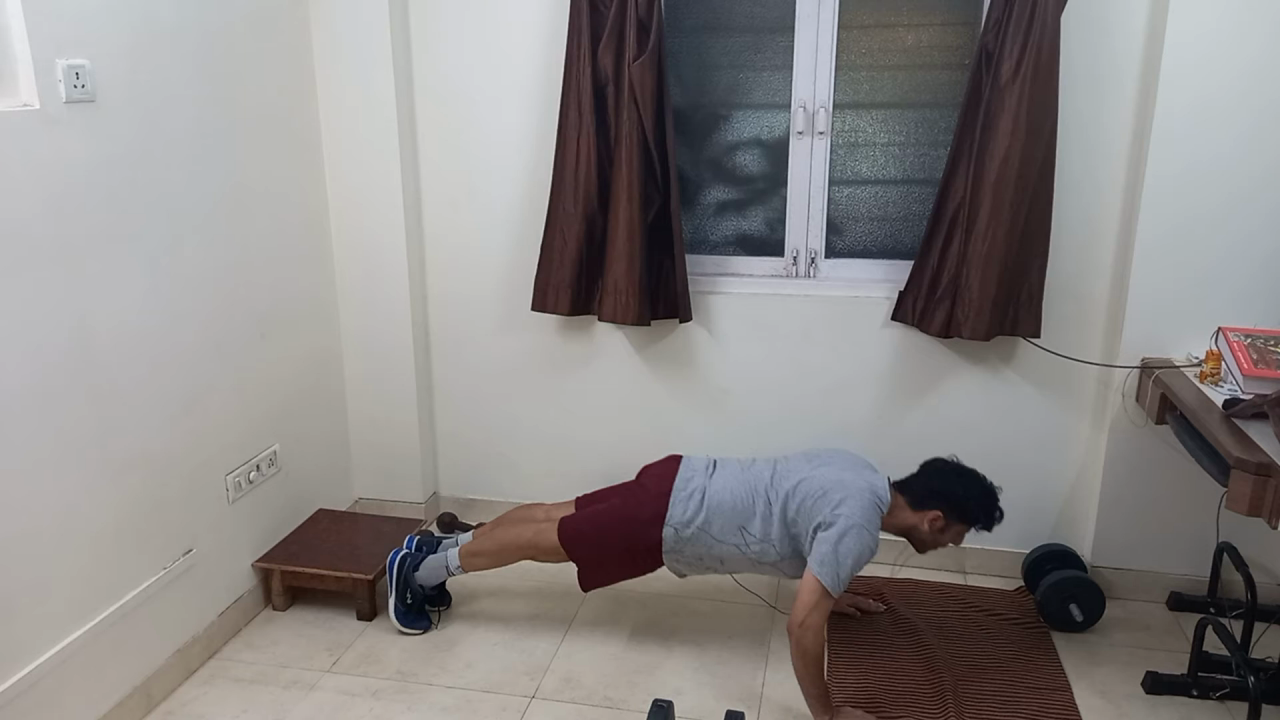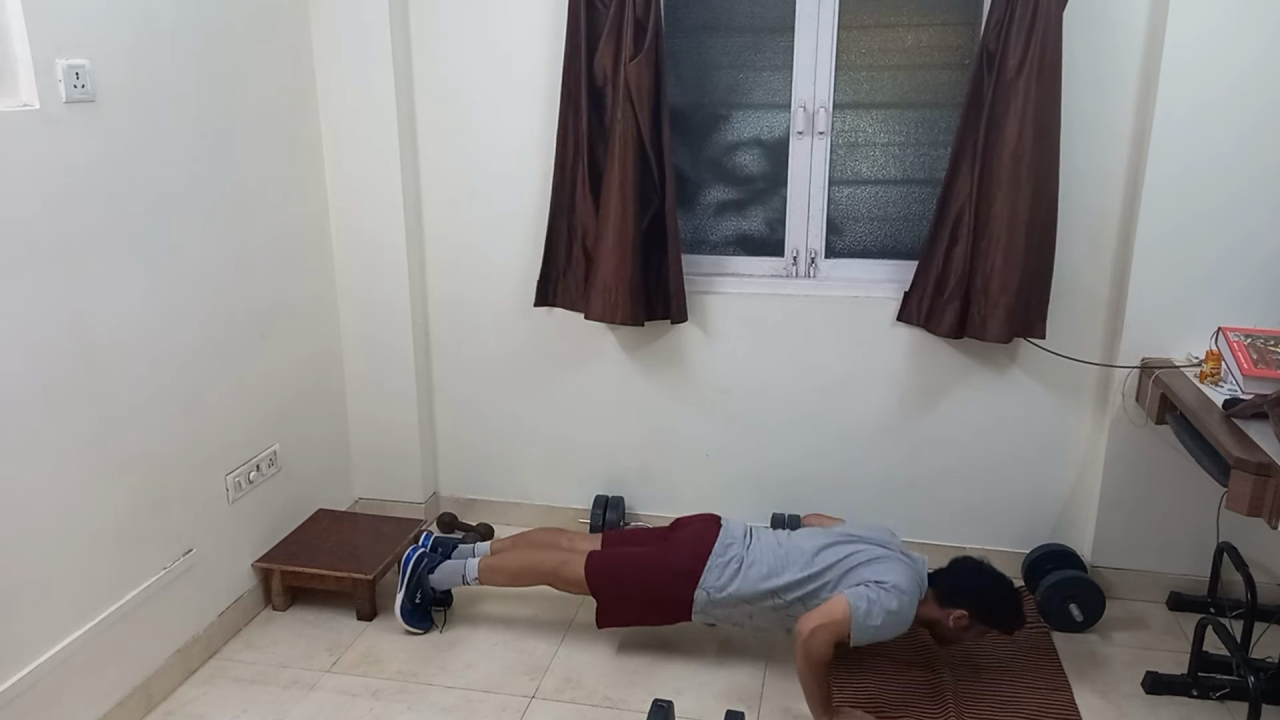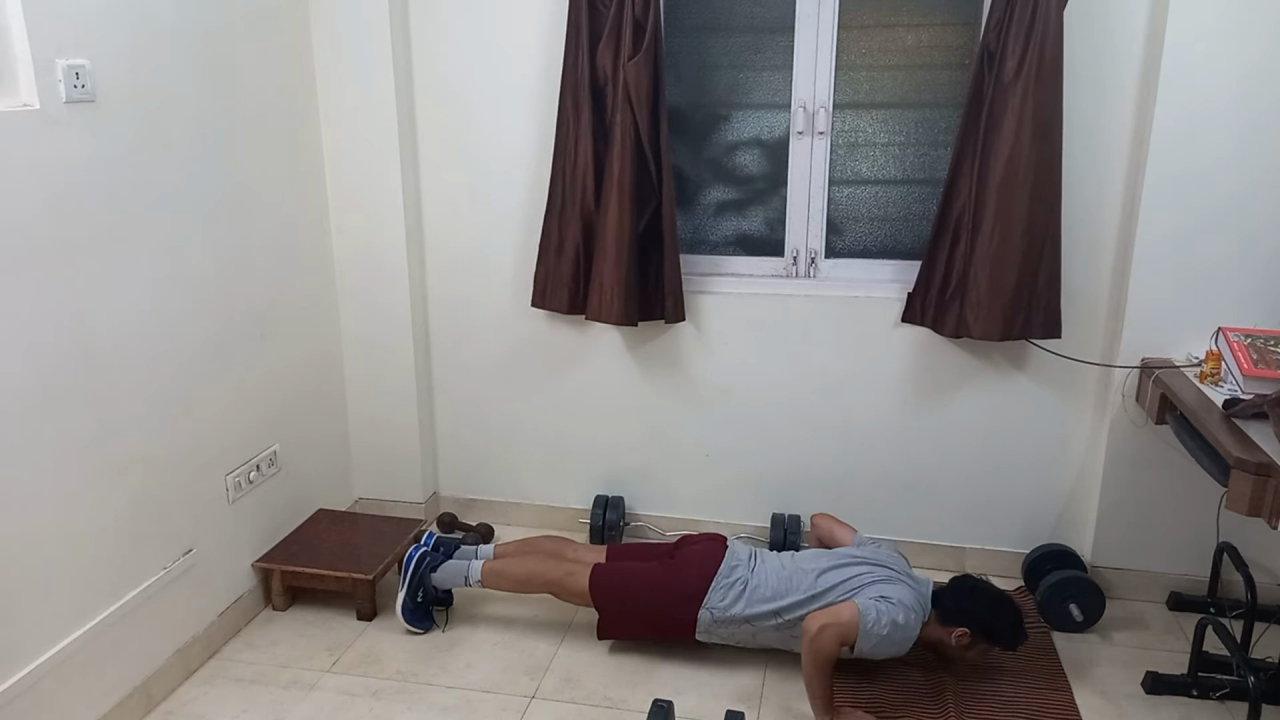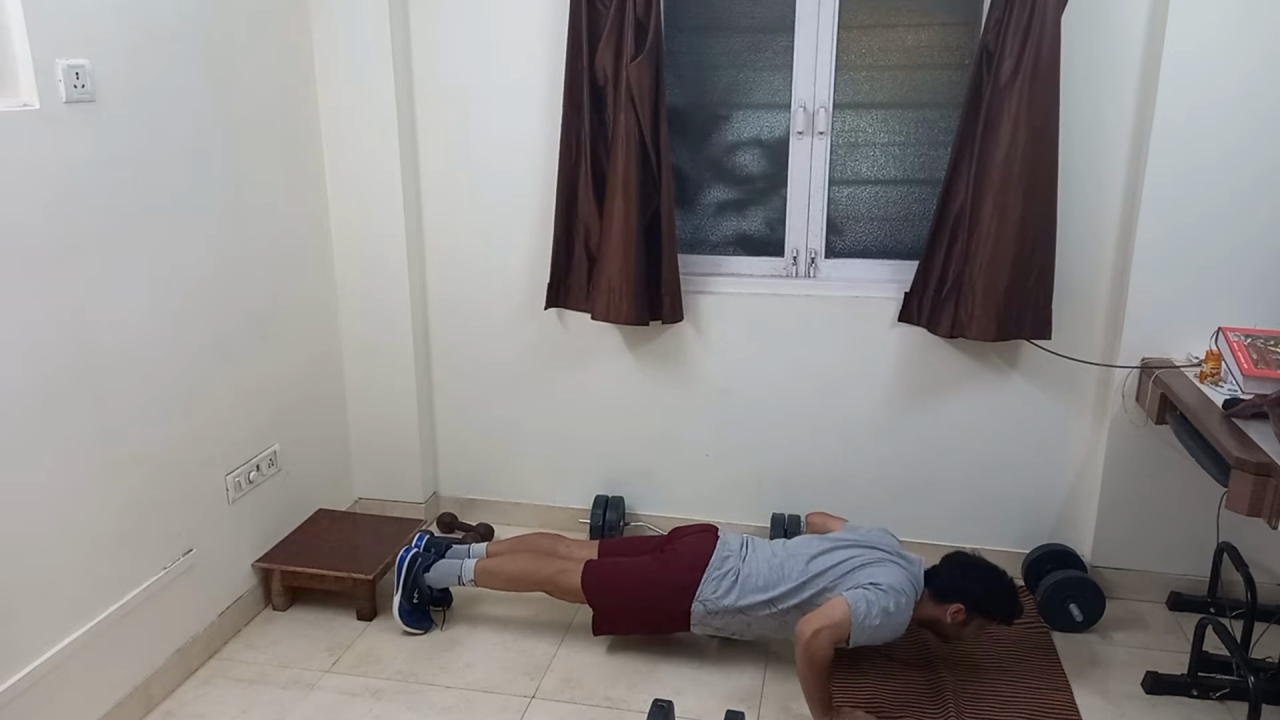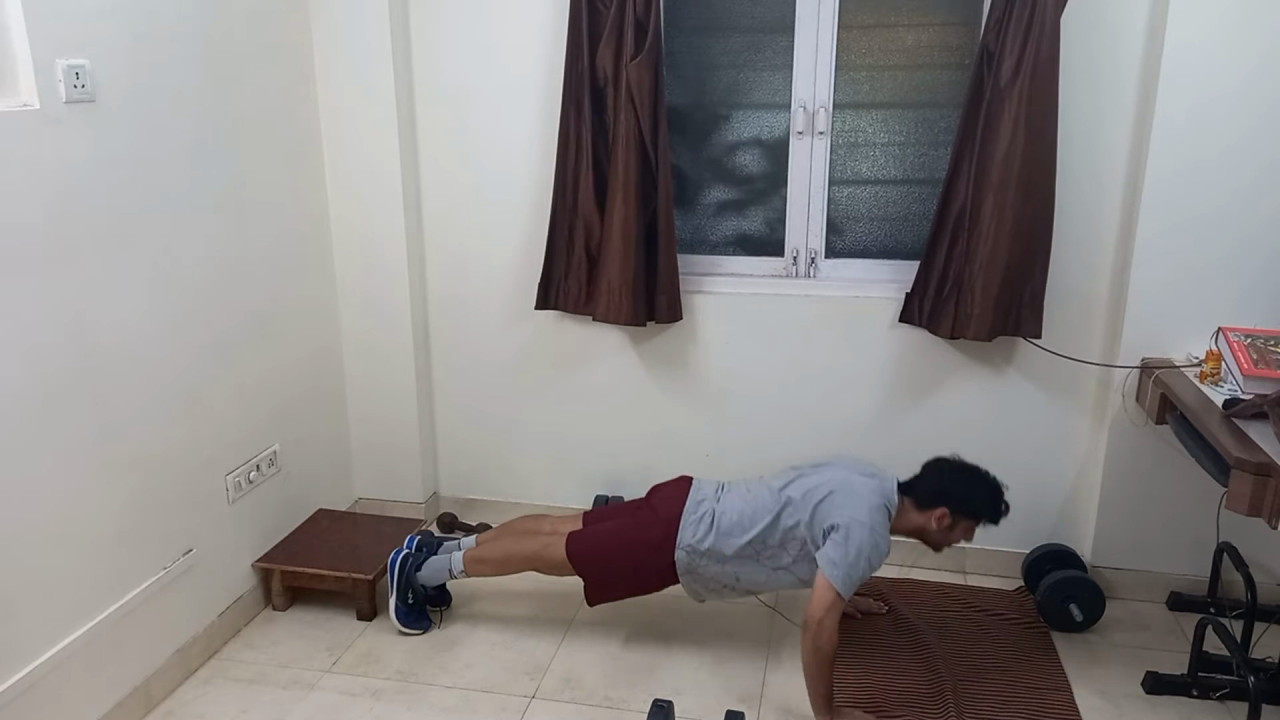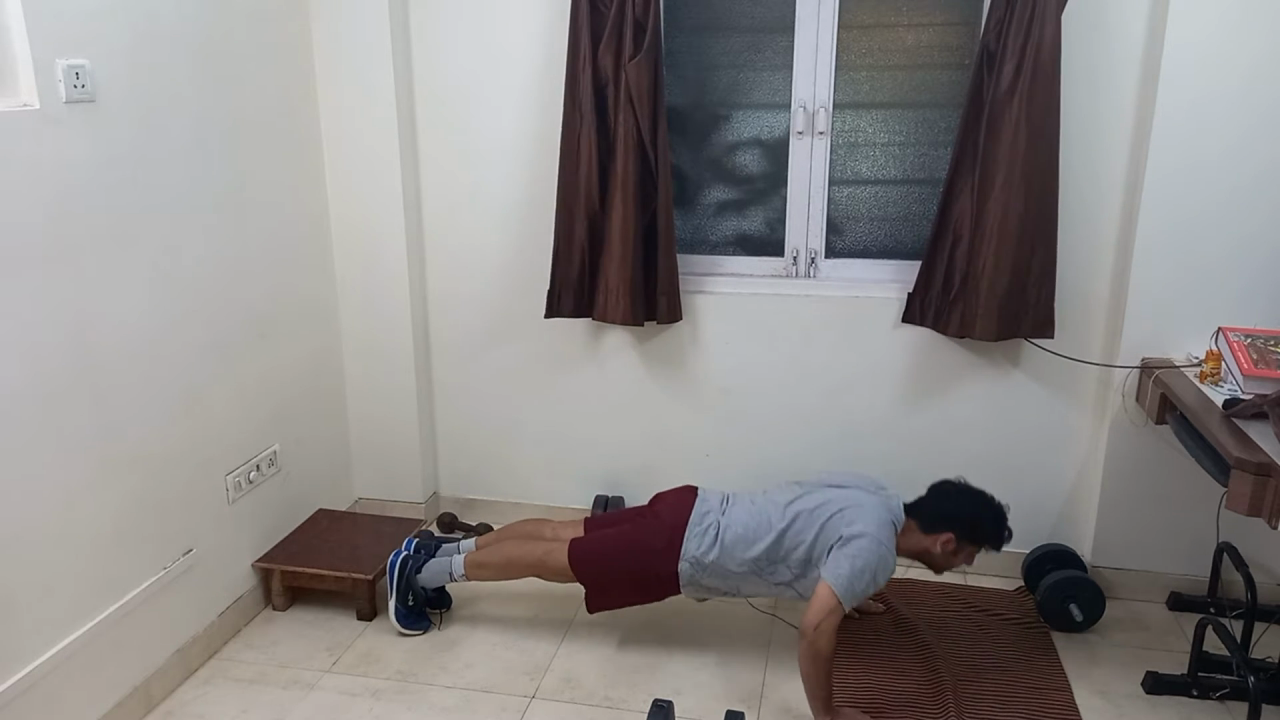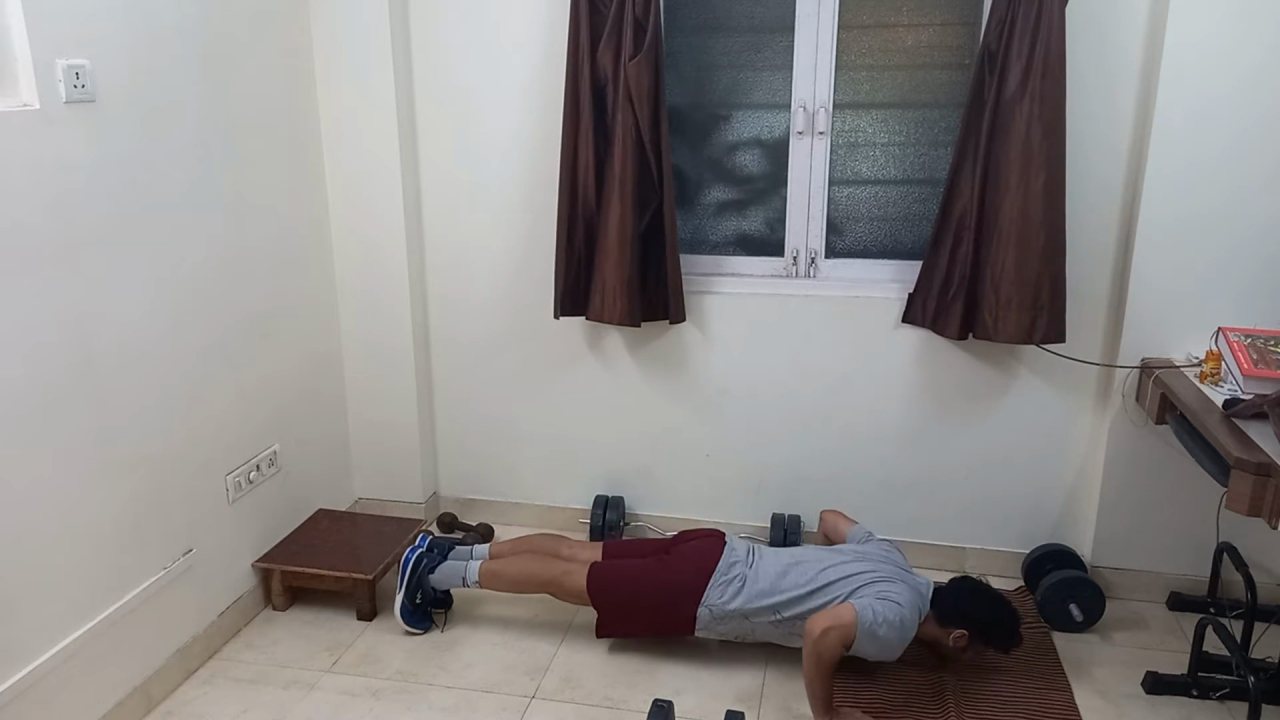
dt=0.5s
person 1, frame 1
left shoulder: (865, 476)
right shoulder: (859, 526)
right elbow: (803, 622)
left wrist: (835, 588)
left hip: (681, 484)
right hip: (670, 520)
left knee: (554, 518)
right knee: (543, 542)
left ankle: (436, 547)
right ankle: (423, 567)
person 1, frame 2
left shoulder: (894, 552)
right shoulder: (894, 603)
left elbow: (813, 519)
right elbow: (811, 633)
left hip: (713, 540)
right hip: (700, 577)
left knee: (575, 544)
right knee: (567, 570)
left ankle: (451, 551)
right ankle: (437, 570)
person 1, frame 3
left shoulder: (893, 564)
right shoulder: (898, 620)
left elbow: (821, 521)
right elbow: (820, 631)
left hip: (717, 560)
right hip: (706, 600)
left knee: (582, 558)
right knee: (569, 582)
left ankle: (454, 554)
right ankle: (437, 570)
person 1, frame 4
left shoulder: (892, 551)
right shoulder: (892, 604)
left elbow: (818, 518)
right elbow: (811, 633)
left hip: (711, 551)
right hip: (698, 592)
left knee: (573, 553)
right knee: (561, 578)
left ankle: (449, 552)
right ankle: (435, 570)
person 1, frame 5
left shoulder: (870, 479)
right shoulder: (866, 528)
right elbow: (816, 625)
left wrist: (843, 593)
left hip: (688, 507)
right hip: (681, 543)
left knee: (561, 527)
right knee: (551, 554)
left ankle: (440, 547)
right ankle: (426, 569)
person 1, frame 6
left shoulder: (875, 497)
right shoulder: (876, 545)
right elbow: (815, 628)
left wrist: (844, 595)
left hip: (692, 513)
right hip: (683, 552)
left knee: (558, 534)
right knee: (553, 561)
left ankle: (440, 551)
right ankle: (426, 570)
person 1, frame 7
left shoulder: (892, 563)
right shoulder: (895, 622)
left elbow: (830, 516)
right elbow: (822, 633)
left hip: (717, 555)
right hip: (706, 595)
left knee: (578, 554)
right knee: (569, 582)
left ankle: (451, 554)
right ankle: (435, 570)
